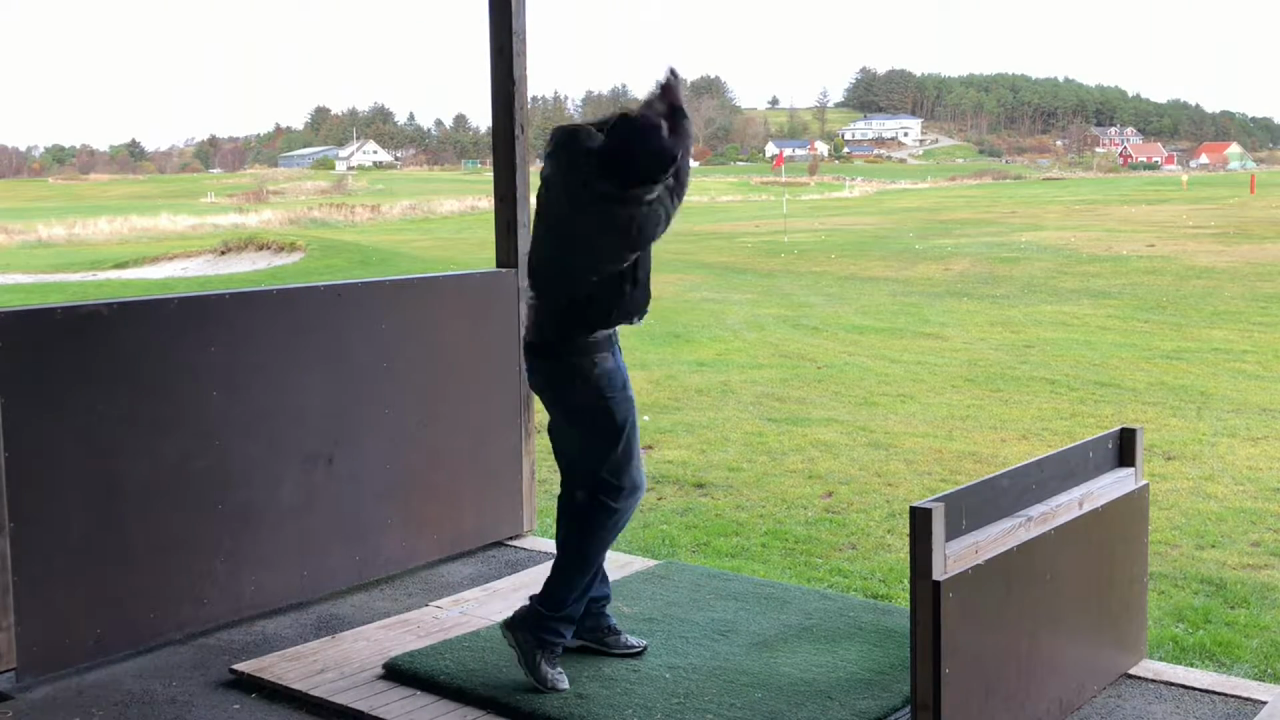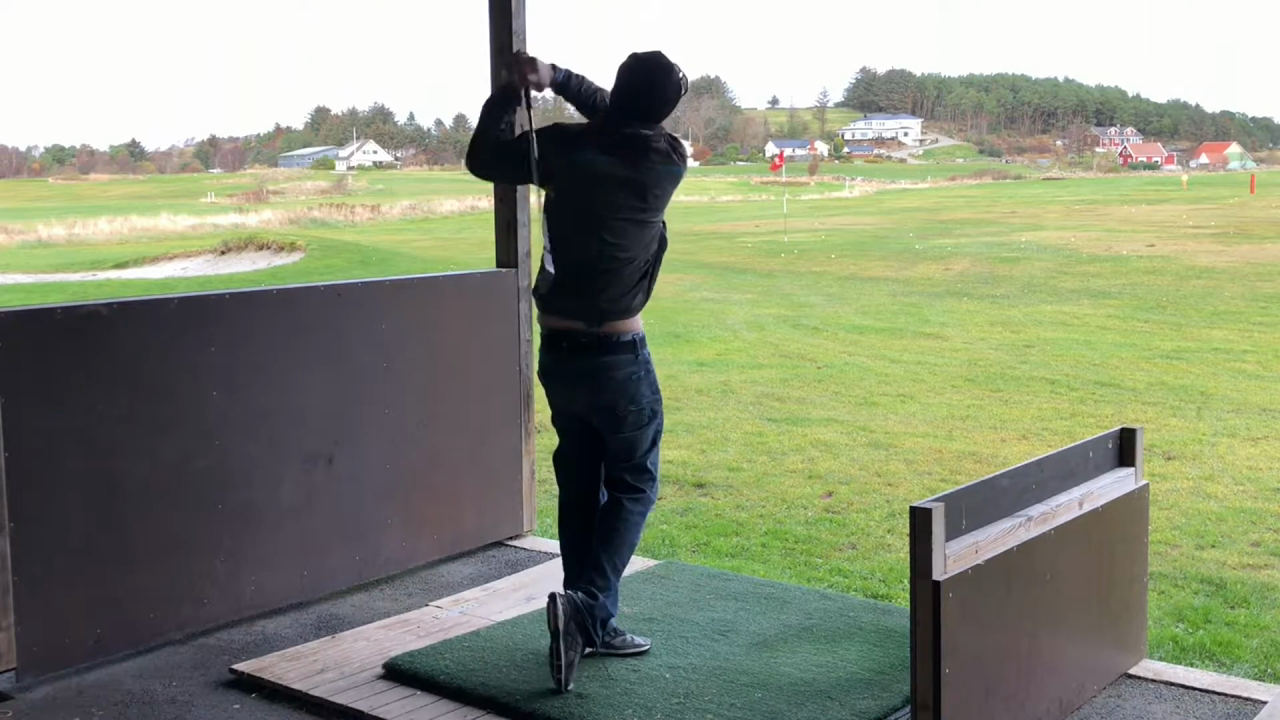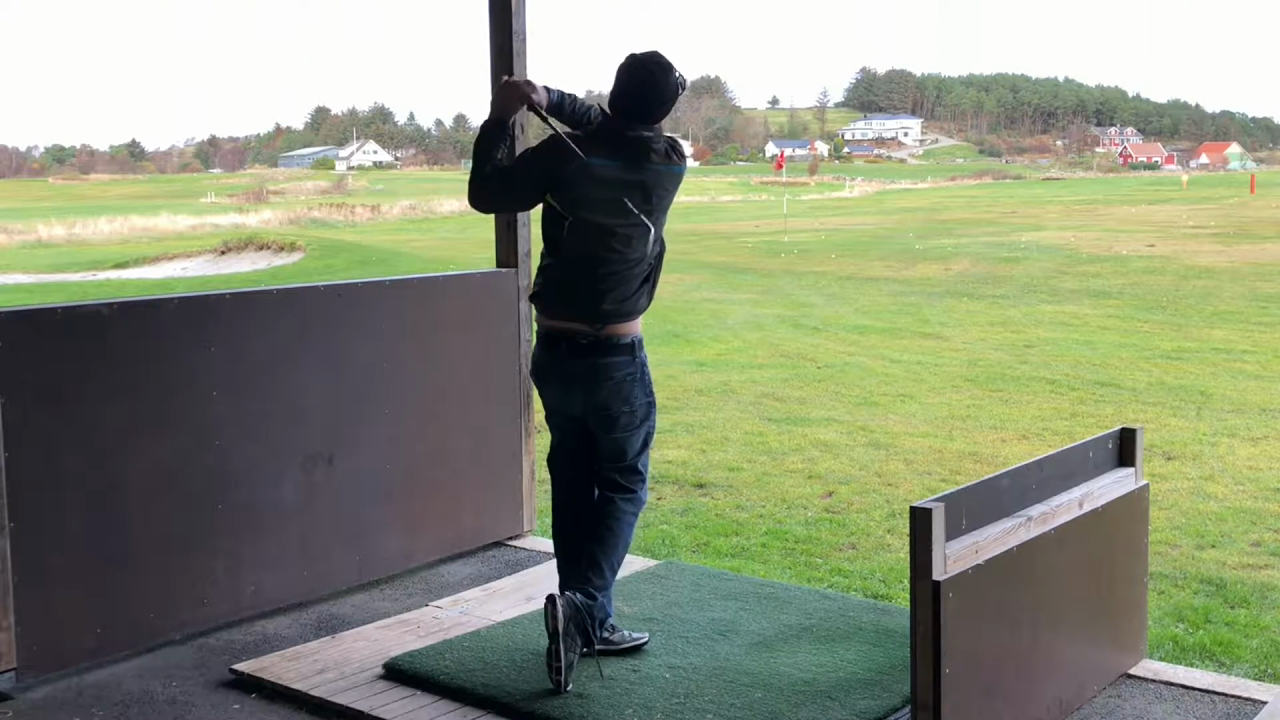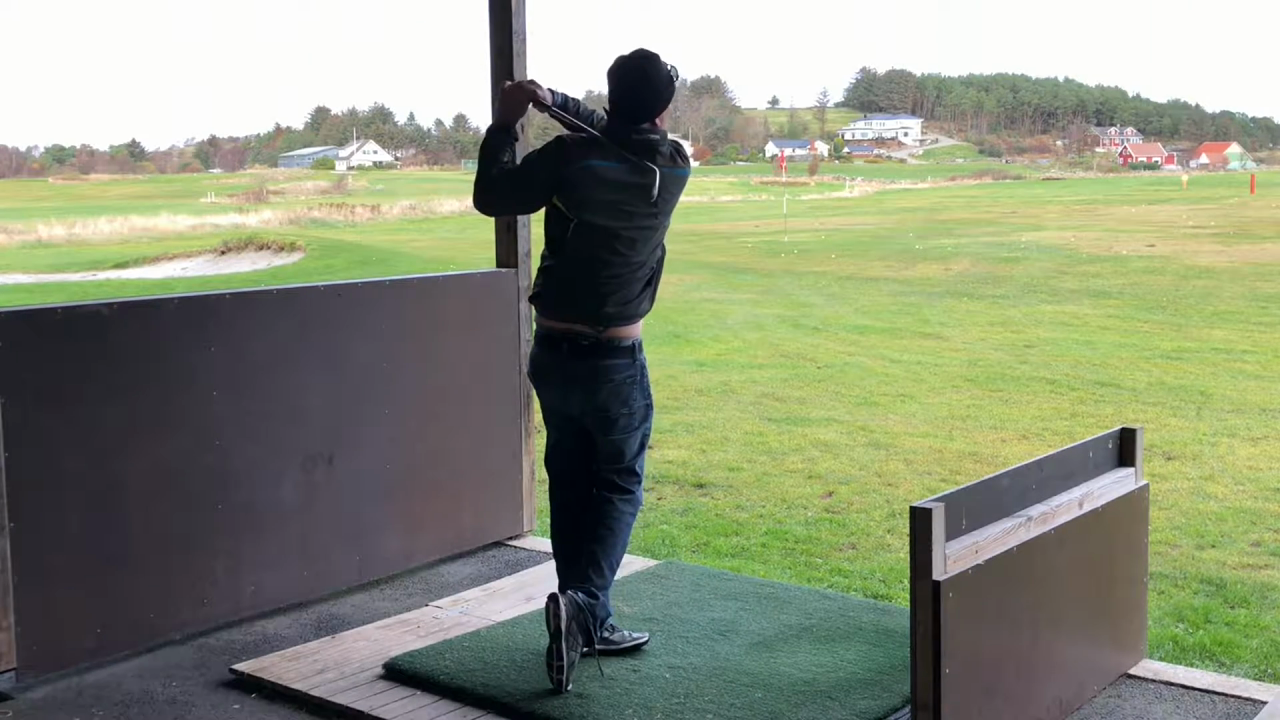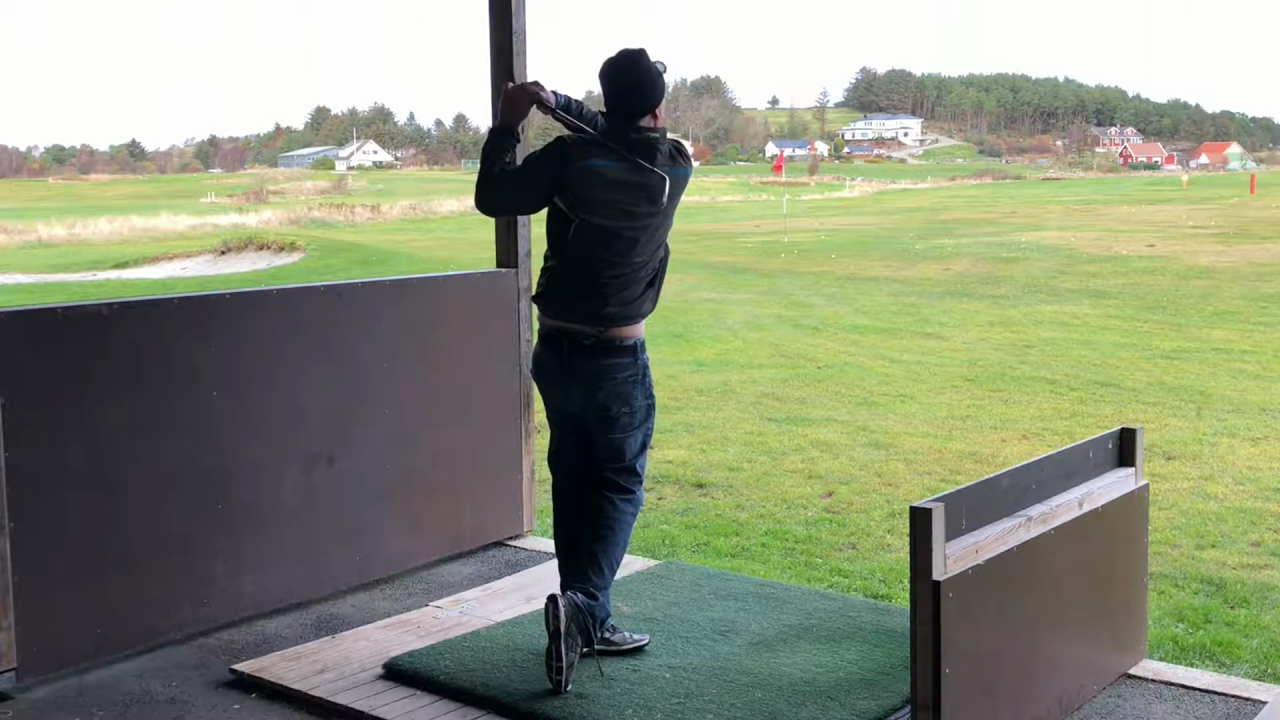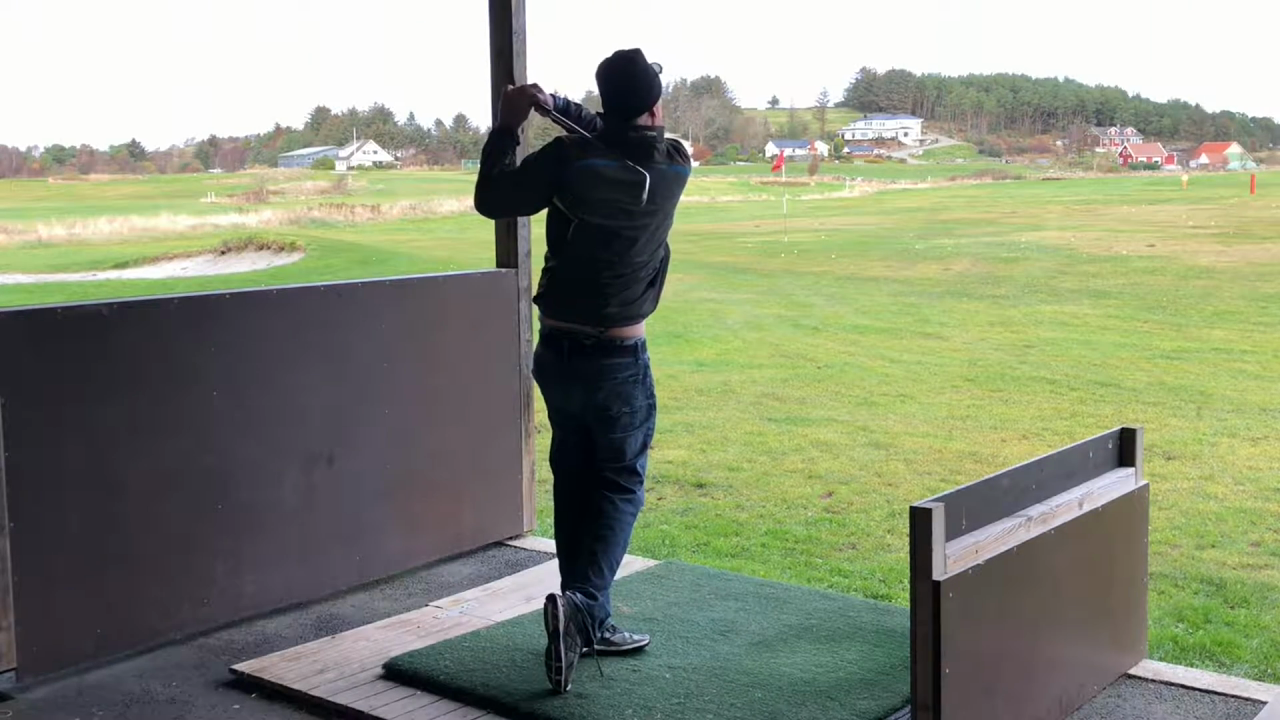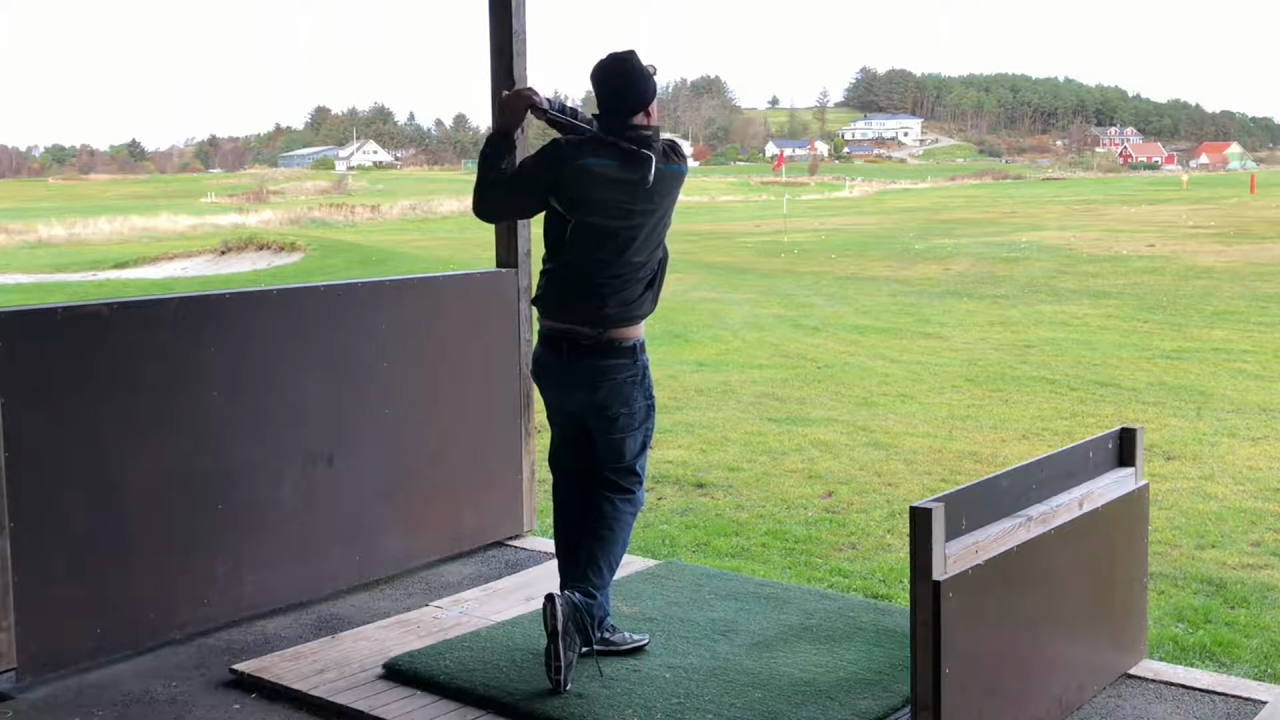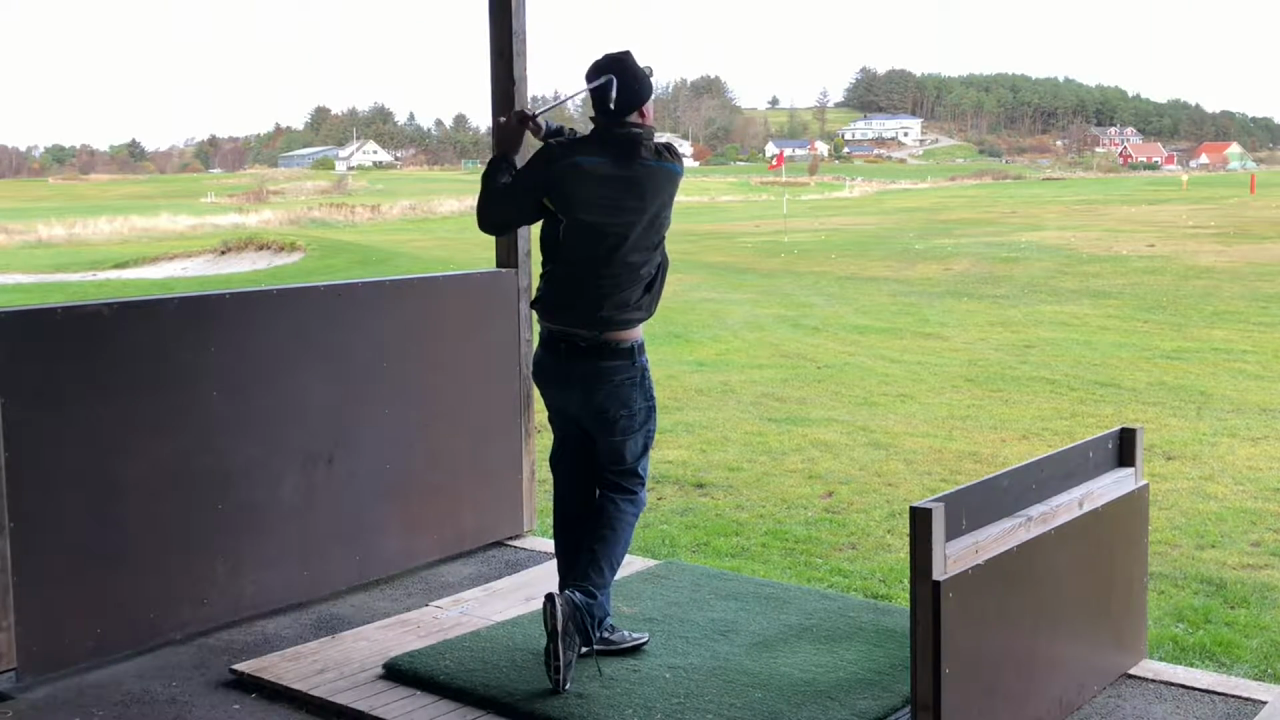
dt=0.3s
person 1, frame 1
left shoulder: (573, 148)
right shoulder: (612, 223)
right elbow: (672, 178)
left wrist: (650, 109)
right wrist: (676, 114)
left hip: (557, 346)
right hip: (579, 355)
left knee: (587, 477)
right knee: (619, 487)
left ankle: (585, 616)
right ankle: (543, 625)
person 1, frame 2
left shoulder: (560, 147)
right shoulder: (669, 161)
left elbow: (482, 160)
right elbow: (619, 122)
left wrist: (508, 91)
right wrist: (555, 77)
left hip: (557, 350)
right hip: (617, 356)
left knee: (579, 485)
right knee: (633, 486)
left ankle: (590, 621)
right ankle: (586, 606)
person 1, frame 3
left shoulder: (562, 156)
right shoulder: (669, 162)
left elbow: (484, 194)
right elbow: (612, 132)
left wrist: (498, 118)
right wrist: (549, 97)
left hip: (553, 352)
right hip: (614, 358)
left knee: (573, 485)
right knee: (623, 486)
left ankle: (588, 621)
right ankle: (583, 607)
person 1, frame 4
left shoulder: (567, 157)
right shoulder: (673, 167)
left elbow: (490, 198)
left wrist: (504, 123)
right wrist: (553, 101)
left hip: (553, 352)
right hip: (614, 359)
left knee: (571, 485)
right knee: (619, 486)
left ankle: (589, 618)
right ankle: (583, 604)
person 1, frame 5
left shoulder: (568, 157)
right shoulder: (675, 166)
left elbow: (492, 199)
left wrist: (506, 126)
right wrist: (557, 102)
left hip: (555, 351)
right hip: (616, 359)
left knee: (573, 483)
right knee: (620, 486)
left ankle: (587, 620)
right ankle: (583, 604)
person 1, frame 6
left shoulder: (566, 159)
right shoulder: (674, 166)
left elbow: (491, 200)
left wrist: (506, 127)
right wrist: (555, 106)
left hip: (557, 352)
right hip: (617, 359)
left knee: (574, 483)
right knee: (620, 487)
left ankle: (587, 618)
right ankle: (580, 604)
person 1, frame 7
left shoulder: (564, 160)
right shoulder: (670, 165)
left elbow: (489, 205)
left wrist: (503, 132)
right wrist: (551, 111)
left hip: (556, 352)
right hip: (616, 359)
left knee: (574, 484)
right knee: (620, 487)
left ankle: (588, 621)
right ankle: (581, 605)
person 1, frame 8
left shoulder: (557, 161)
right shoulder: (666, 168)
left elbow: (493, 219)
left wrist: (504, 155)
right wrist: (553, 138)
left hip: (555, 353)
right hip: (615, 360)
left knee: (574, 484)
right knee: (623, 488)
left ankle: (587, 620)
right ankle: (580, 604)
